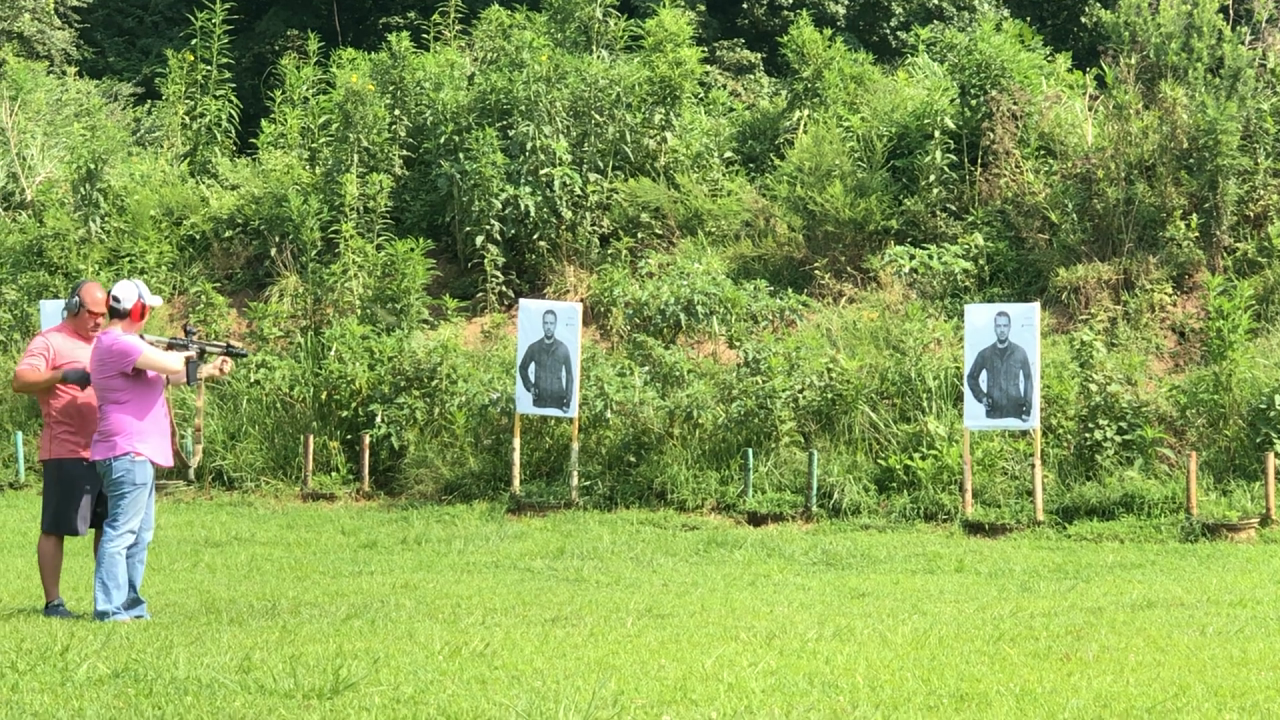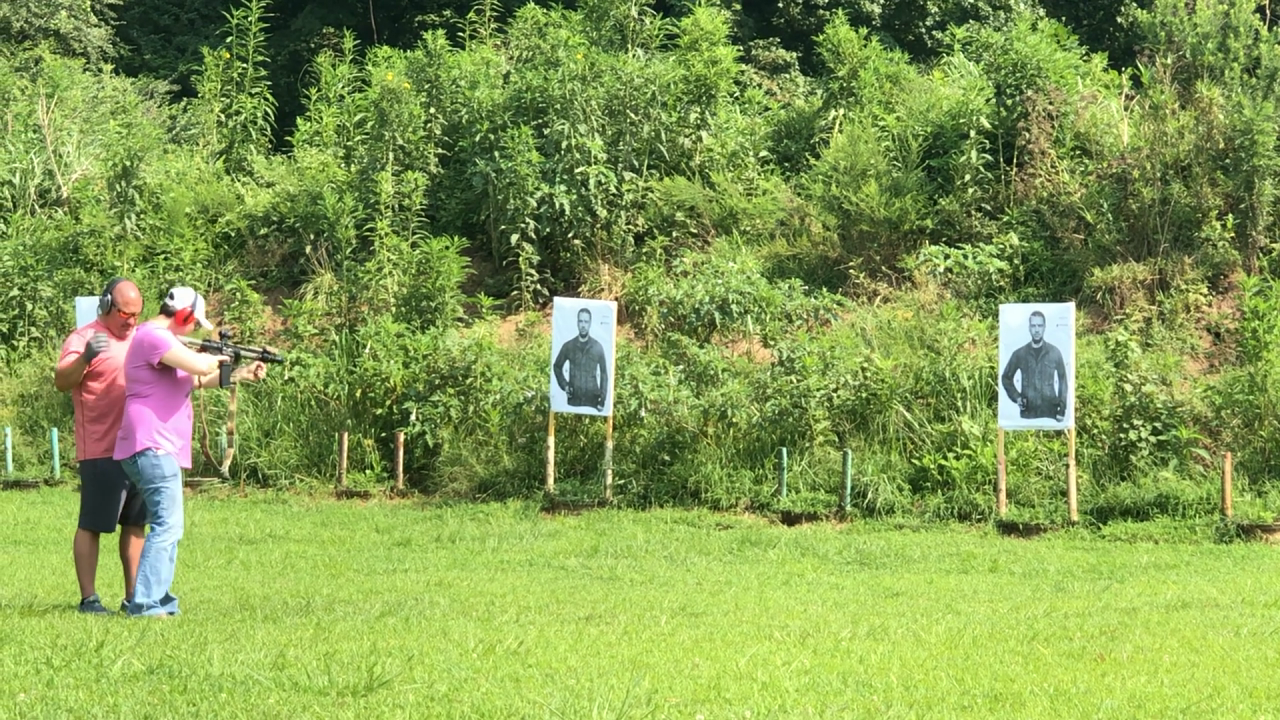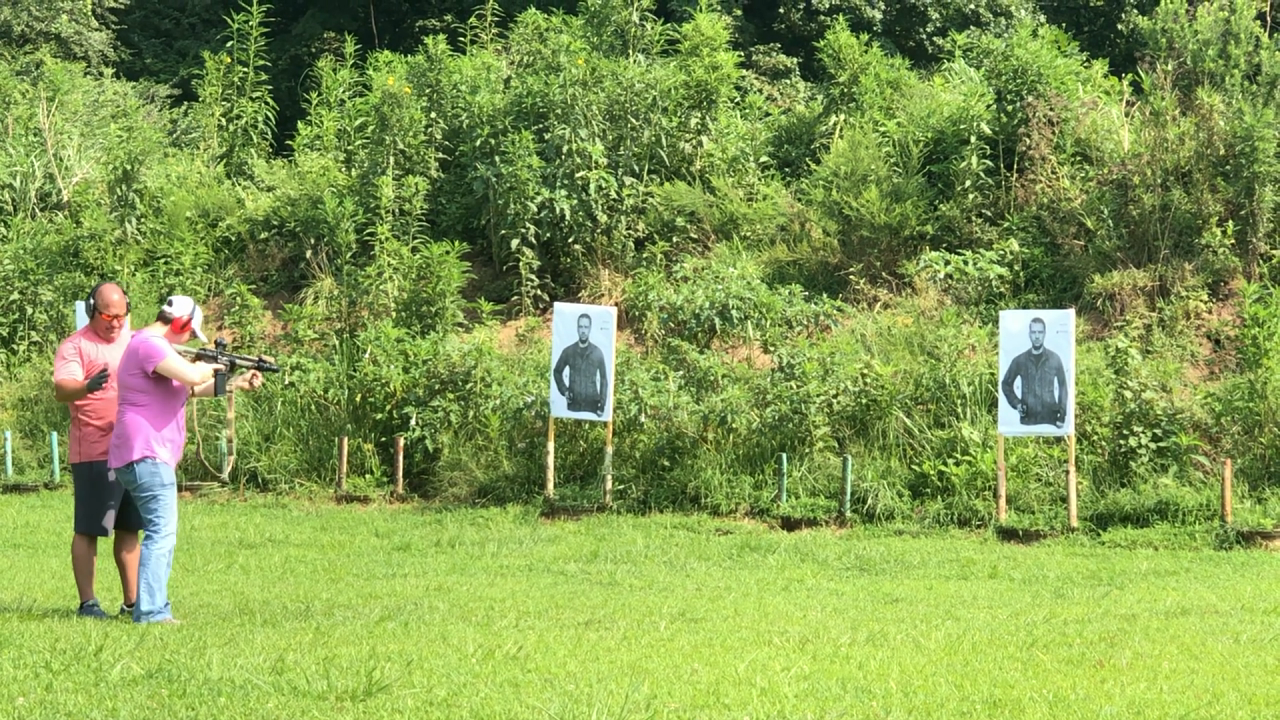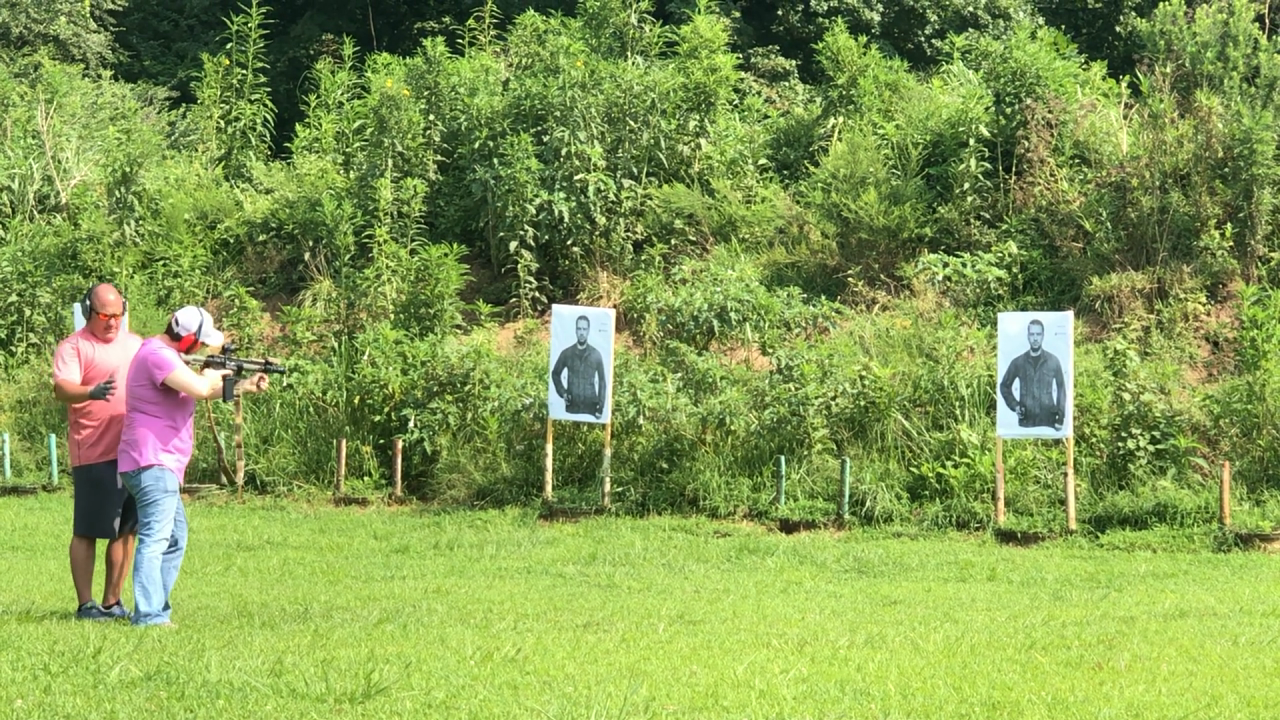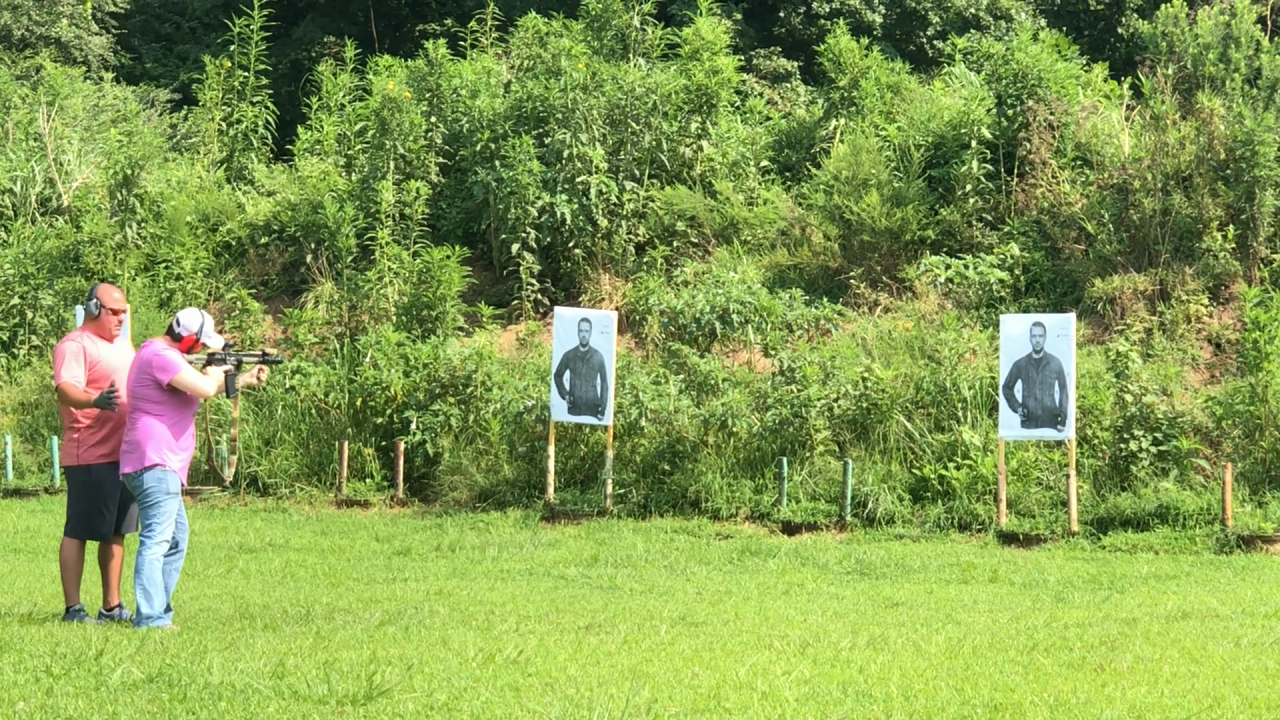
dt=1s
person 1, frame 1
right shoulder: (49, 341)
right elbow: (20, 380)
right wrist: (61, 375)
right hip: (67, 452)
right knee: (56, 528)
right ankle: (53, 602)
person 1, frame 2
right shoulder: (82, 338)
right elbow: (61, 382)
right wrist: (84, 357)
right hip: (102, 450)
left knee: (135, 524)
right knee: (91, 524)
left ankle: (133, 596)
right ankle: (88, 598)
person 1, frame 3
left shoulder: (134, 340)
right shoulder: (75, 346)
right elbow: (61, 389)
right wrist: (87, 386)
right hip: (95, 453)
left knee: (129, 529)
right knee: (89, 528)
left ankle: (132, 601)
right ankle: (87, 602)
person 1, frame 4
left shoulder: (134, 343)
right shoulder: (73, 347)
right elbow: (62, 388)
right wrist: (90, 392)
right hip: (96, 455)
left knee: (127, 530)
right knee: (87, 531)
left ankle: (111, 603)
right ankle: (85, 605)
person 1, frame 5
left shoulder: (123, 345)
right shoulder: (74, 345)
right elbow: (65, 390)
right wrist: (94, 400)
left hip: (123, 454)
right hip: (90, 456)
left knee: (115, 532)
right knee: (79, 532)
left ankle: (112, 606)
right ankle: (73, 608)
person 2, frame 1
left shoulder: (123, 342)
right shoulder: (119, 344)
left elbow: (163, 377)
right elbow: (170, 366)
left wrist: (209, 370)
right wrist: (180, 355)
left hip: (136, 453)
right hip: (127, 453)
left knee: (139, 535)
right knee: (121, 533)
left ankle: (130, 605)
right ankle: (109, 610)
person 2, frame 2
left shoulder: (160, 338)
right shoulder: (153, 336)
left elbow: (195, 380)
right elbow: (198, 366)
left wrist: (240, 374)
right wrist: (214, 358)
left hip: (162, 449)
right hip: (151, 447)
left knee: (171, 529)
right knee: (166, 525)
left ankle: (161, 602)
right ankle: (145, 604)
person 2, frame 3
left shoulder: (154, 346)
right shoulder: (149, 344)
left elbow: (190, 389)
right elbow: (192, 377)
left wrist: (235, 383)
right wrist: (208, 367)
left hip: (152, 455)
right hip: (146, 455)
left knee: (162, 532)
right knee: (162, 531)
left ankle: (154, 607)
right ankle: (151, 611)
person 2, frame 4
left shoulder: (166, 354)
right shoulder: (158, 355)
left elbow: (195, 390)
right elbow: (199, 389)
left wrist: (243, 385)
right wrist: (213, 375)
left hip: (159, 463)
right hip: (152, 462)
left knee: (175, 538)
right knee: (155, 538)
left ankle: (155, 609)
right ankle: (148, 615)
person 2, frame 5
left shoulder: (164, 353)
right shoulder: (161, 356)
left elbow: (196, 388)
right elbow: (205, 389)
left wrist: (243, 379)
right wrist: (214, 374)
left hip: (160, 464)
right hip: (155, 462)
left knee: (175, 539)
right knee: (157, 539)
left ankle: (158, 611)
right ankle: (150, 617)
